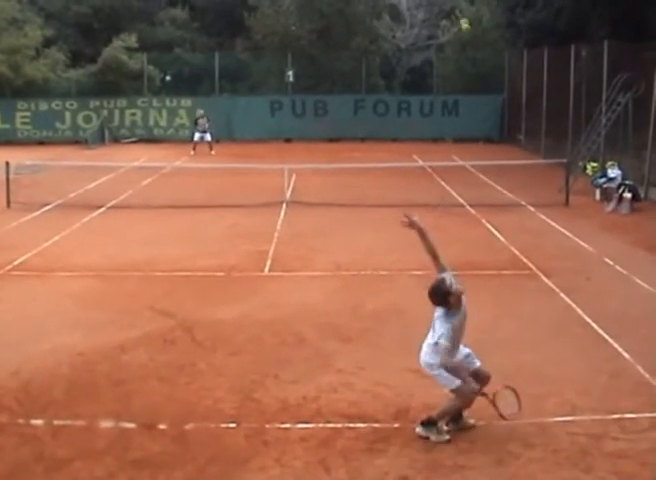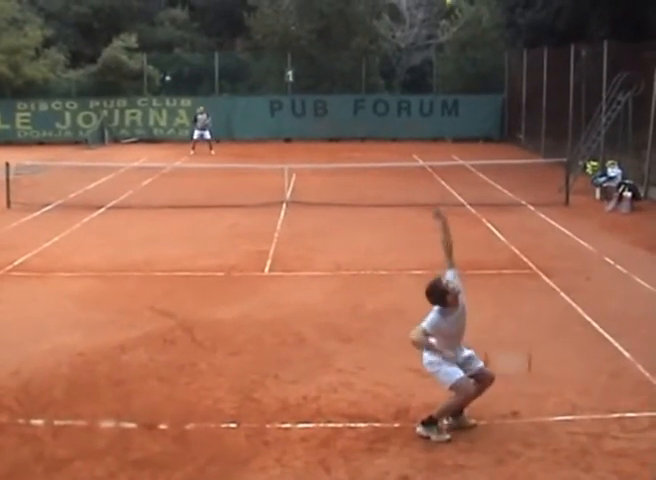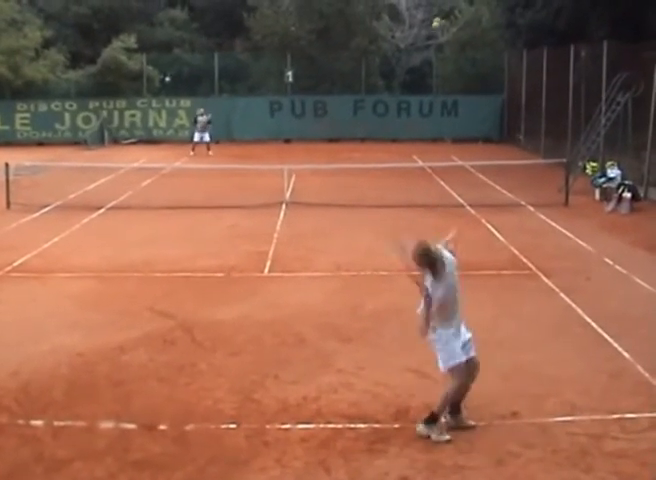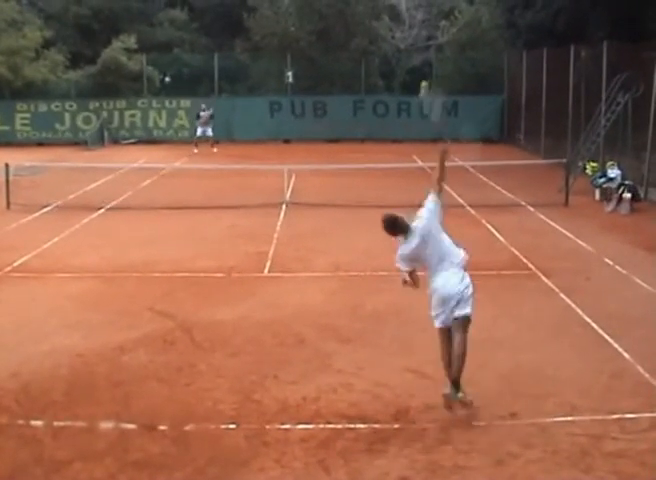
dt=0.2s
person 1, frame 1
left shoulder: (449, 285)
right shoulder: (446, 324)
left elbow: (434, 256)
right elbow: (446, 362)
left wrist: (419, 229)
right wrist: (470, 385)
left hip: (454, 352)
right hip: (436, 360)
left knee: (484, 377)
right knee: (467, 395)
left ankle: (455, 419)
right ankle: (427, 425)
person 1, frame 2
left shoulder: (452, 284)
right shoulder: (438, 318)
left elbow: (449, 254)
right elbow: (415, 338)
left wrist: (444, 224)
right wrist: (439, 350)
left hip: (456, 352)
right hip: (438, 358)
left knee: (487, 378)
right knee: (467, 391)
left ankle: (455, 415)
right ankle: (428, 424)
person 1, frame 3
left shoulder: (445, 258)
right shoulder: (432, 288)
left elbow: (445, 246)
right elbow: (424, 324)
left hip: (455, 325)
right hip: (443, 331)
left knee: (472, 366)
right knee: (461, 376)
left ankle: (453, 415)
right ankle: (430, 423)
person 1, frame 4
left shoulder: (404, 253)
right shoulder: (425, 218)
left elbow: (413, 281)
right elbow: (437, 187)
left wrist: (408, 276)
right wrist: (442, 160)
left hip: (439, 287)
right hip: (457, 280)
left knee: (445, 335)
right knee: (460, 332)
left ankle: (451, 386)
right ankle: (455, 387)
